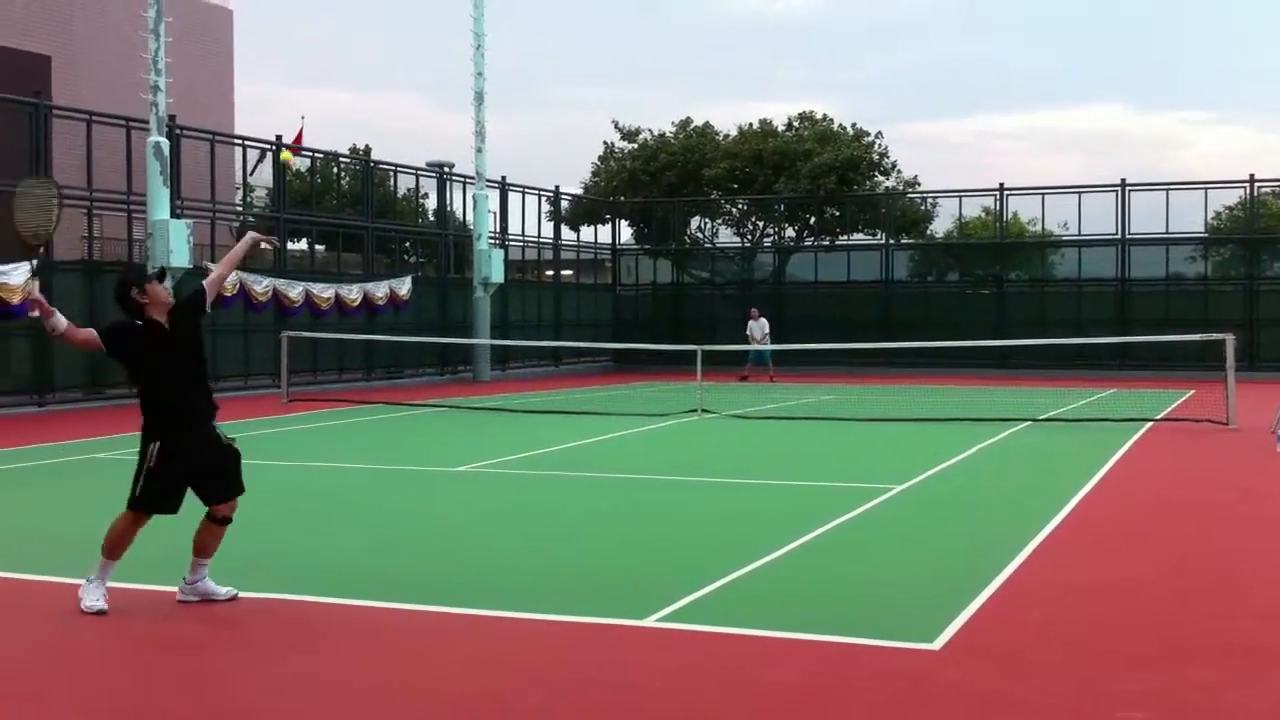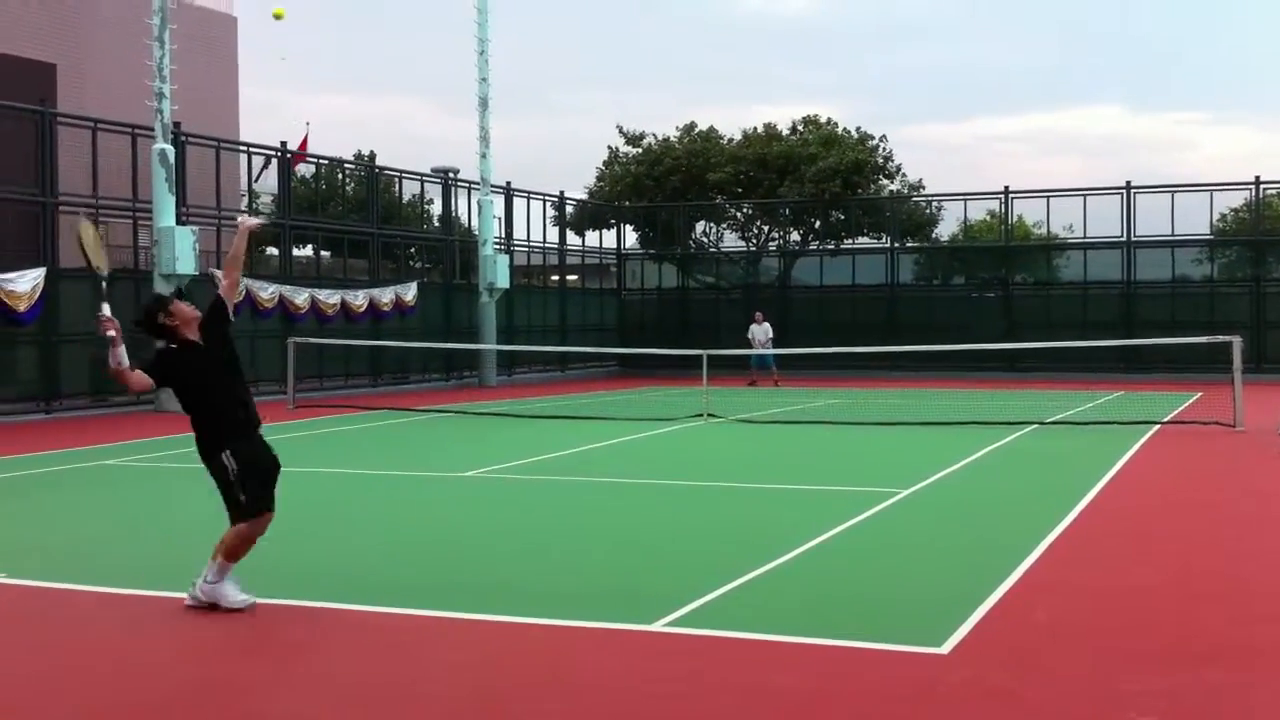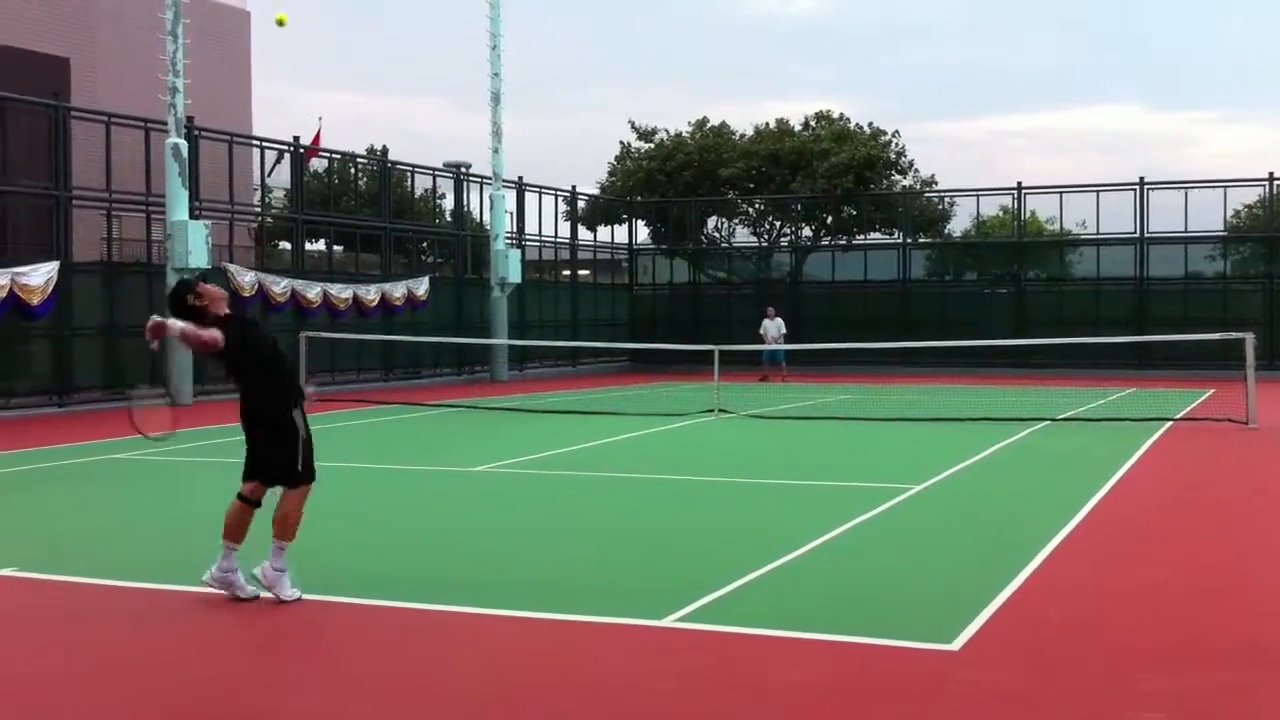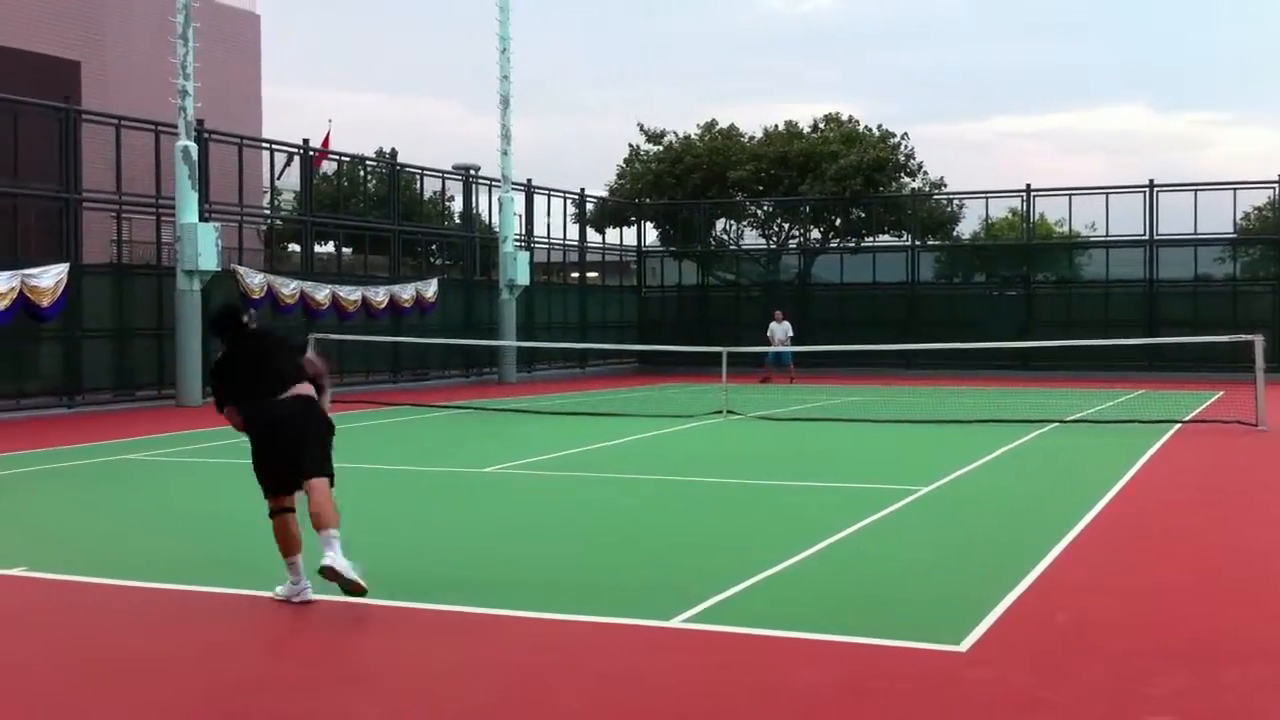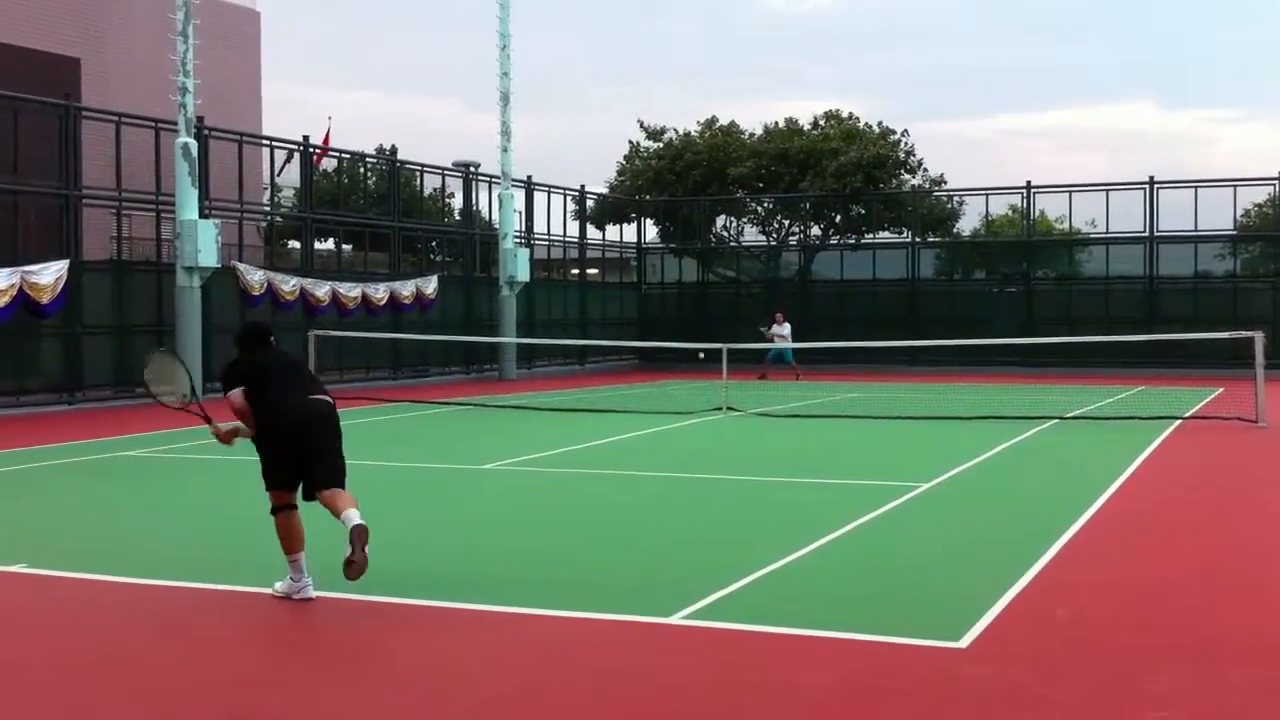
dt=0.3s
person 1, frame 1
left shoulder: (184, 313)
right shoulder: (129, 335)
left elbow: (219, 275)
right elbow: (77, 337)
left wrist: (247, 241)
right wrist: (49, 314)
left hip: (204, 433)
right hip: (165, 438)
left knee: (224, 506)
right knee: (140, 513)
left ankle: (195, 582)
right ankle: (96, 582)
person 1, frame 2
left shoulder: (213, 326)
right shoulder: (170, 359)
left elbow: (231, 277)
right elbow: (131, 382)
left wrist: (242, 230)
right wrist: (115, 341)
left hip: (250, 441)
right hip: (223, 446)
left knee: (256, 517)
right knee: (255, 517)
left ankle: (211, 585)
right ankle: (213, 583)
person 1, frame 3
left shoulder: (235, 324)
right shoulder: (222, 327)
right elbow: (207, 339)
left hip: (258, 412)
right hip: (280, 410)
left knee: (254, 487)
right knee: (296, 487)
left ankle: (224, 569)
right ankle: (275, 571)
person 1, frame 4
left shoulder: (220, 368)
right shoulder: (271, 342)
left elbow: (234, 418)
right elbow: (313, 366)
right wrist: (324, 394)
left hip: (263, 423)
right hip: (301, 410)
left knee: (279, 502)
right knee: (317, 482)
left ankle: (297, 583)
right ankle: (333, 554)
person 1, frame 5
left shoulder: (236, 369)
right shoulder: (290, 362)
left elbow: (238, 404)
left wrist: (246, 430)
right wrist: (240, 429)
left hip: (280, 422)
right hip: (321, 413)
left knee: (282, 500)
right knee: (331, 489)
left ankle: (298, 580)
right ankle: (354, 523)
